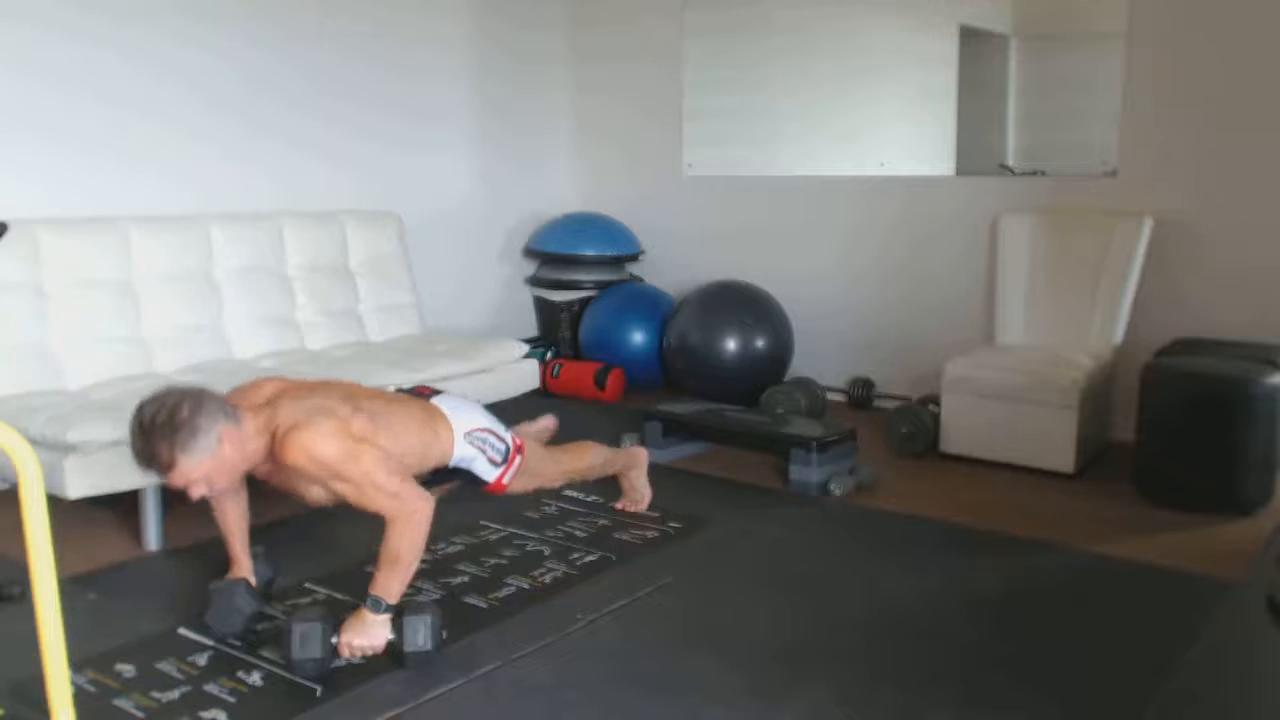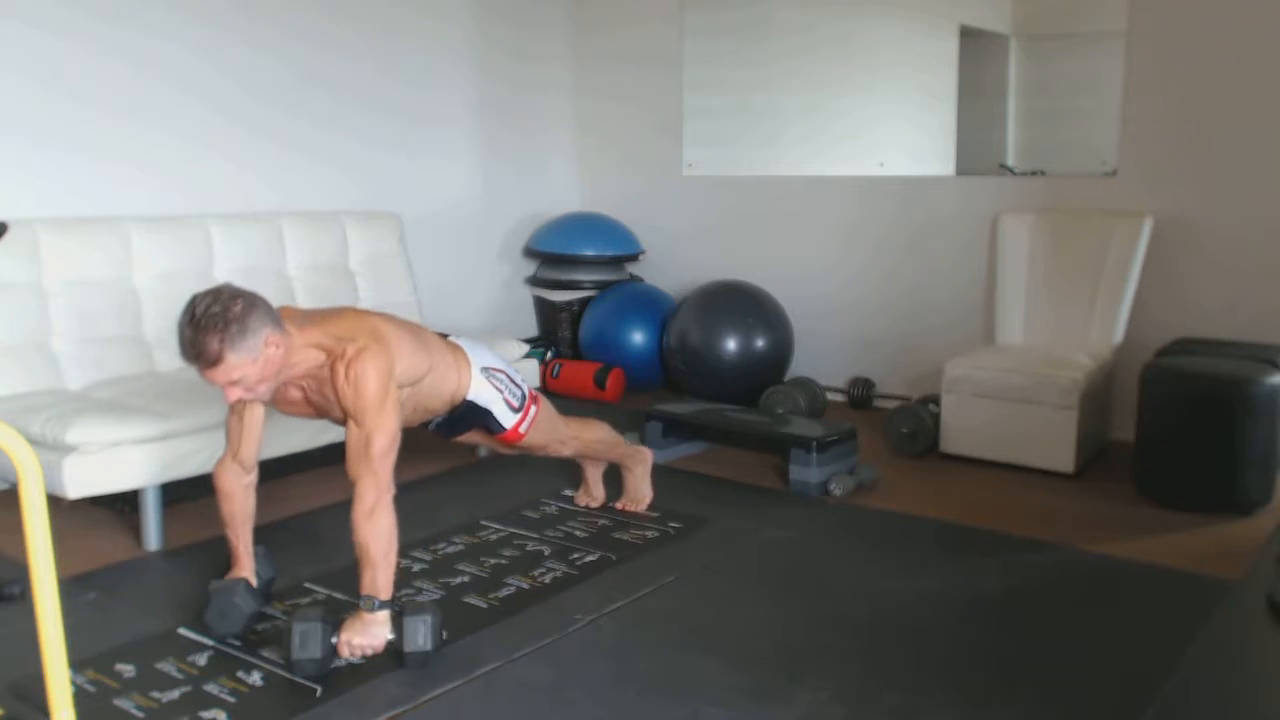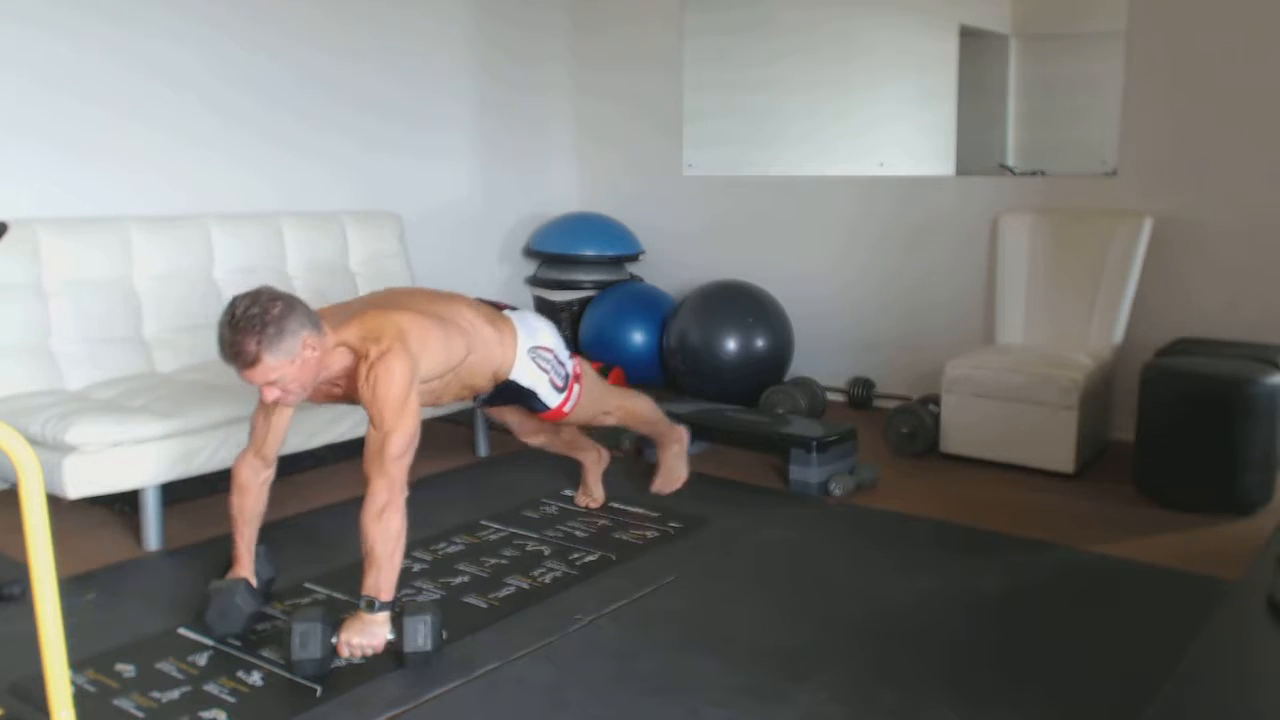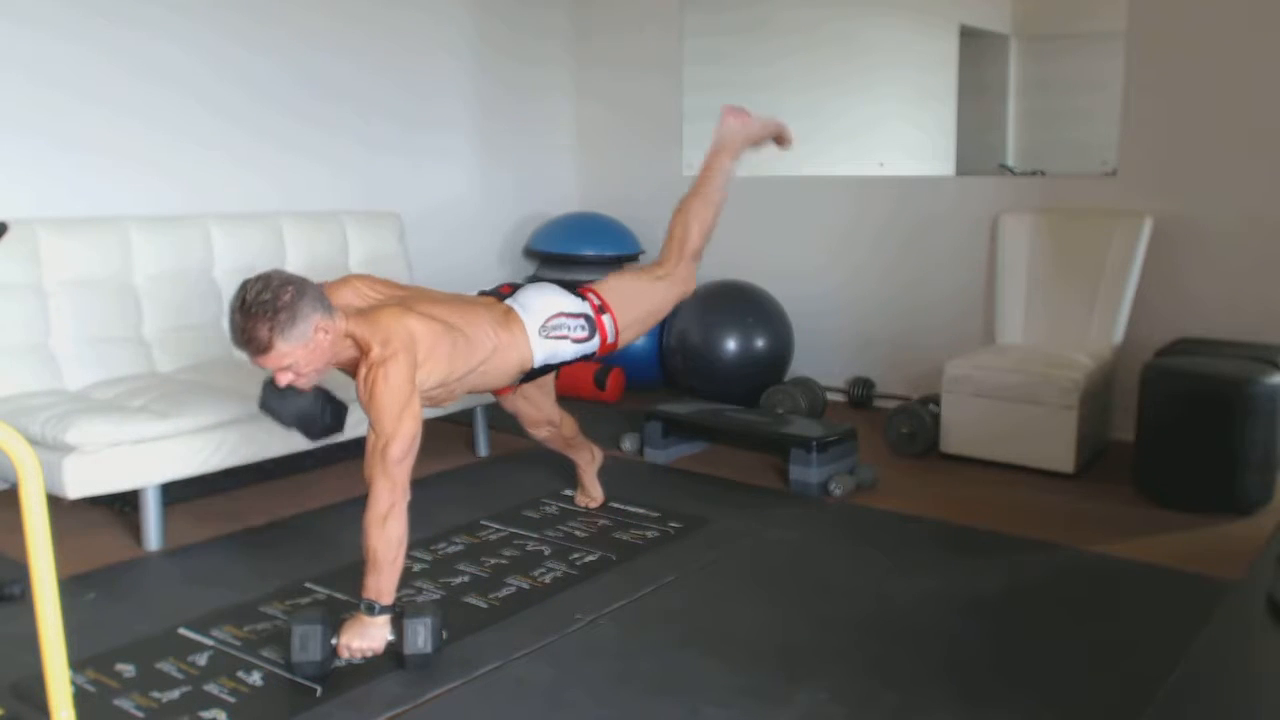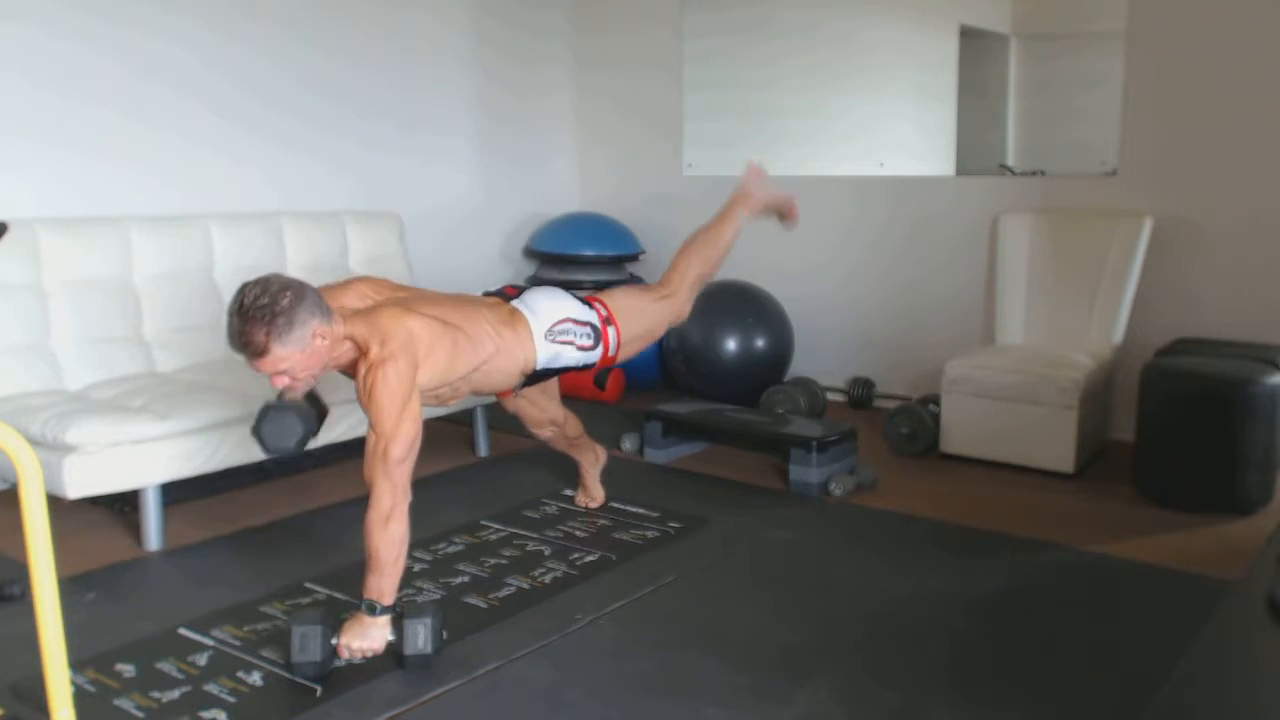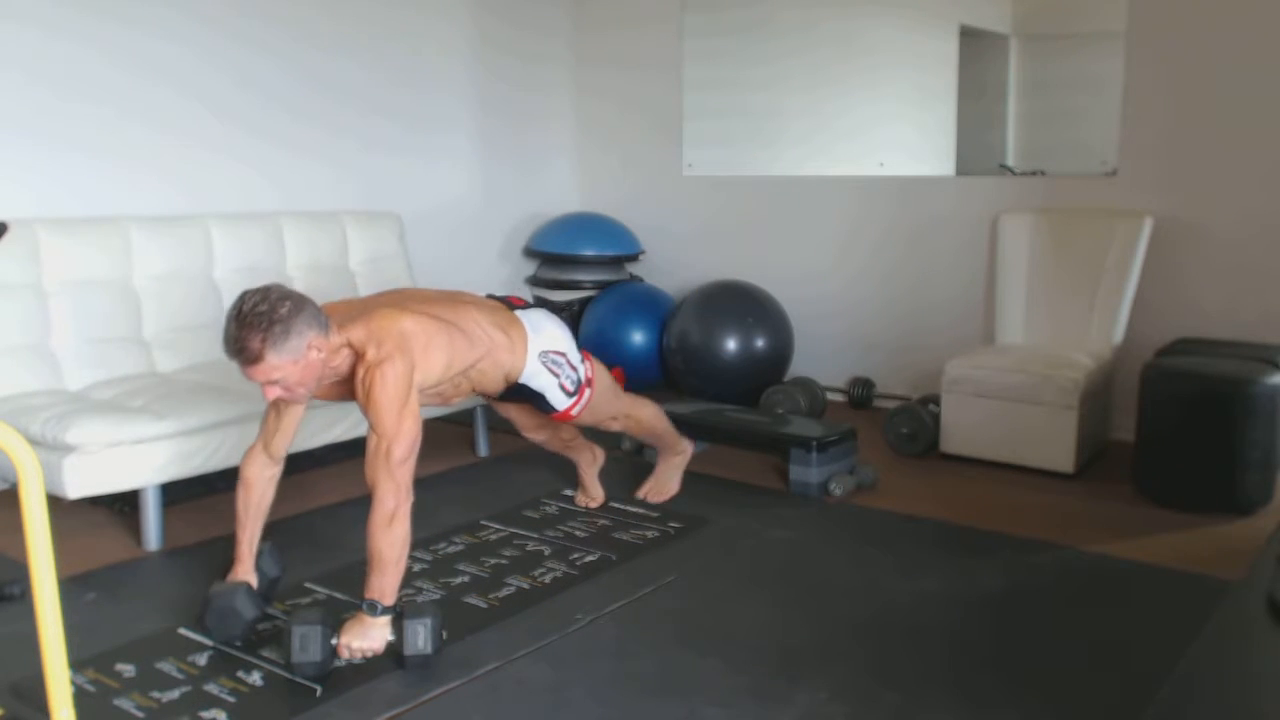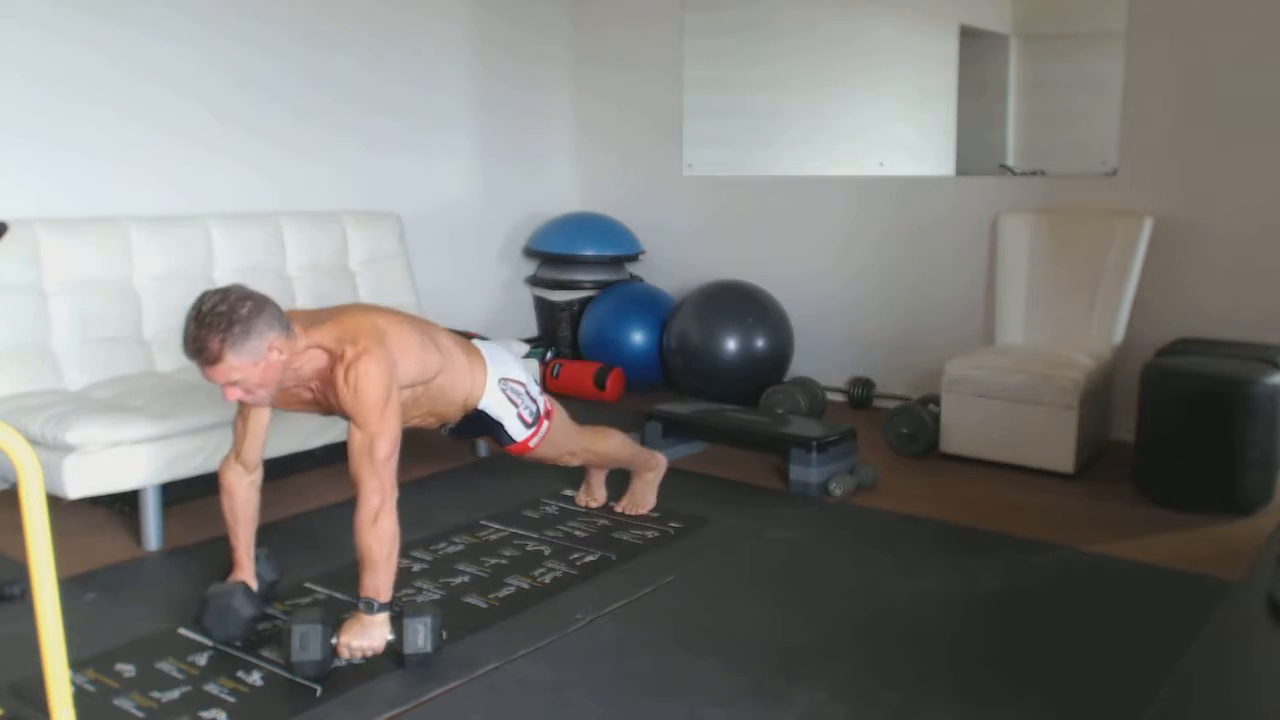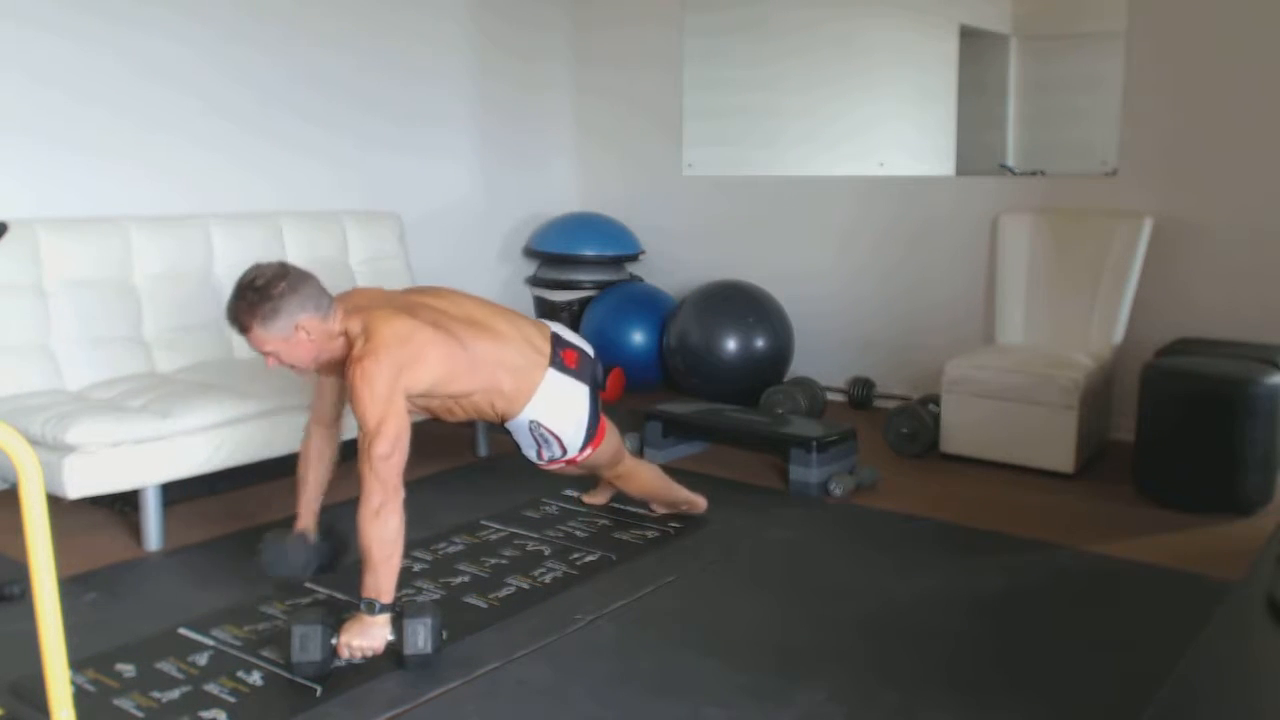
dt=0.5s
person 1, frame 1
left shoulder: (303, 443)
right shoulder: (231, 417)
left elbow: (414, 508)
left wrist: (376, 610)
right wrist: (241, 565)
left hip: (452, 431)
right hip: (412, 415)
left knee: (551, 472)
left ankle: (628, 461)
right ankle: (532, 431)
person 1, frame 2
left shoulder: (358, 362)
right shoulder: (258, 354)
left elbow: (373, 492)
right elbow: (236, 469)
left wrist: (374, 612)
right wrist: (243, 567)
left hip: (469, 378)
right hip: (432, 395)
left knee: (561, 438)
left ankle: (633, 458)
right ankle: (590, 464)
person 1, frame 3
left shoulder: (382, 361)
right shoulder: (291, 353)
left elbow: (389, 492)
right elbow: (255, 464)
left wrist: (374, 610)
right wrist: (241, 565)
left hip: (520, 344)
right hip: (479, 338)
left knee: (604, 408)
right knee: (531, 430)
left ankle: (671, 436)
right ankle: (590, 458)
person 1, frame 4
left shoulder: (387, 363)
right shoulder: (330, 300)
left elbow: (390, 498)
left wrist: (376, 615)
right wrist: (300, 382)
left hip: (541, 327)
right hip: (498, 317)
left knee: (672, 274)
right knee: (543, 425)
left ankle: (733, 139)
right ankle: (584, 458)
person 1, frame 5
left shoulder: (386, 362)
right shoulder: (327, 304)
left elbow: (390, 499)
left wrist: (374, 614)
right wrist: (292, 388)
left hip: (543, 328)
right hip: (504, 317)
left knee: (673, 299)
right knee: (544, 423)
left ankle: (748, 198)
right ankle: (588, 463)
person 1, frame 6
left shoulder: (382, 363)
right shoulder: (305, 342)
left elbow: (393, 498)
right elbow: (264, 456)
left wrist: (376, 614)
right wrist: (243, 563)
left hip: (531, 345)
right hip: (487, 324)
left knee: (614, 412)
right knee: (534, 427)
left ankle: (673, 448)
right ankle: (585, 457)
person 1, frame 7
left shoulder: (359, 362)
right shoulder: (266, 356)
left elbow: (378, 497)
right elbow: (240, 469)
left wrist: (373, 613)
right wrist: (243, 569)
left hip: (491, 380)
right hip: (448, 391)
left knee: (573, 444)
left ankle: (650, 464)
right ankle: (595, 473)
person 1, frame 8
left shoulder: (372, 362)
right shoulder: (335, 323)
left elbow: (382, 497)
right elbow: (322, 426)
left wrist: (375, 614)
right wrist: (305, 522)
left hip: (552, 400)
right hip: (552, 347)
left knee: (612, 463)
right knee: (597, 444)
left ankle: (685, 501)
right ankle: (609, 477)
